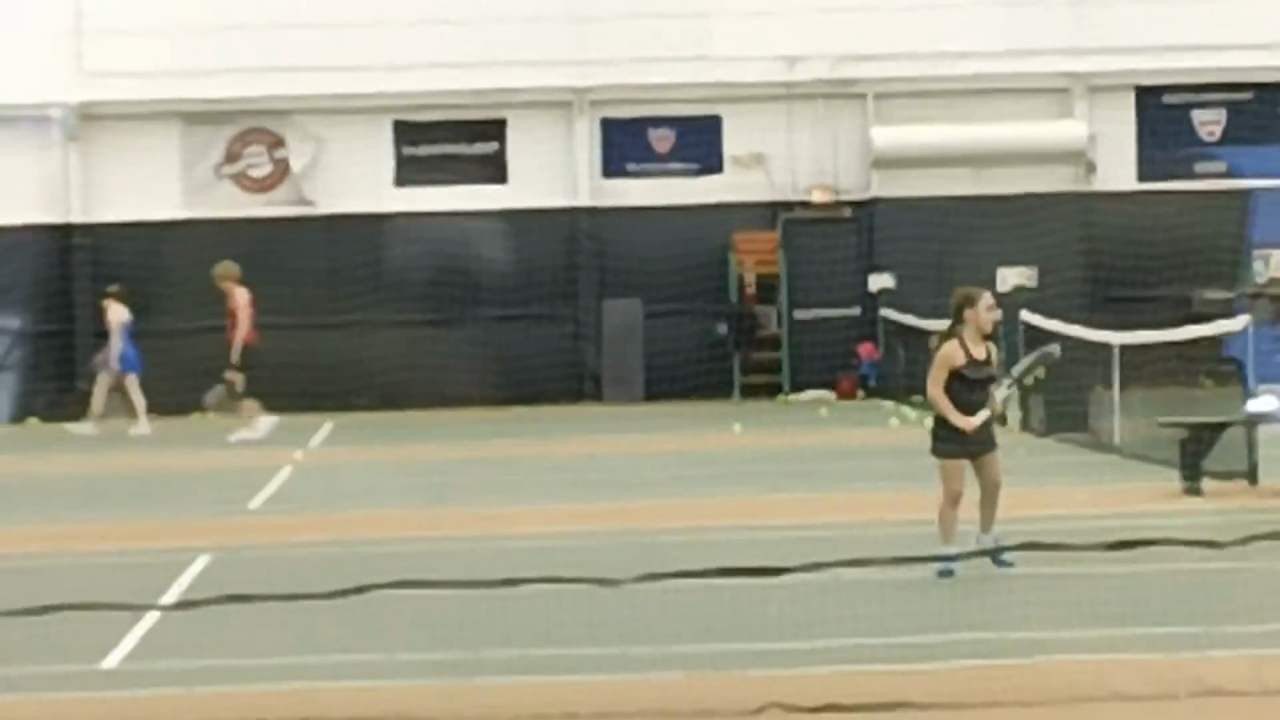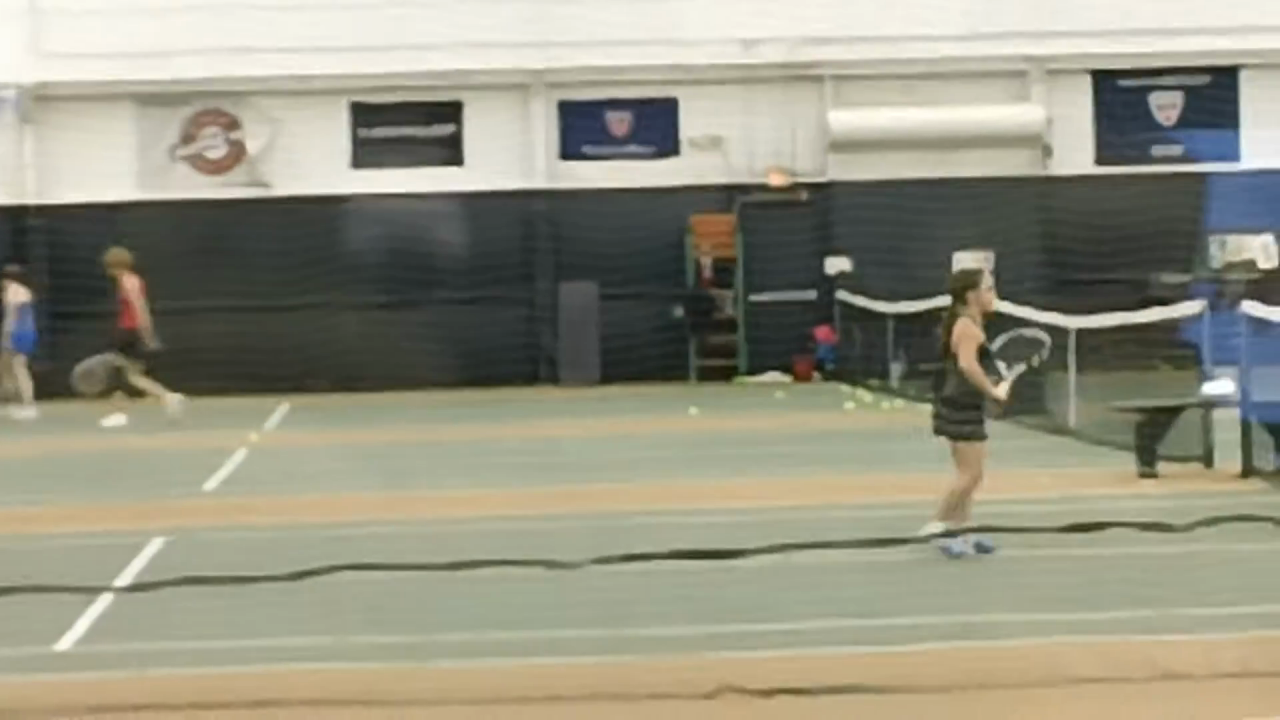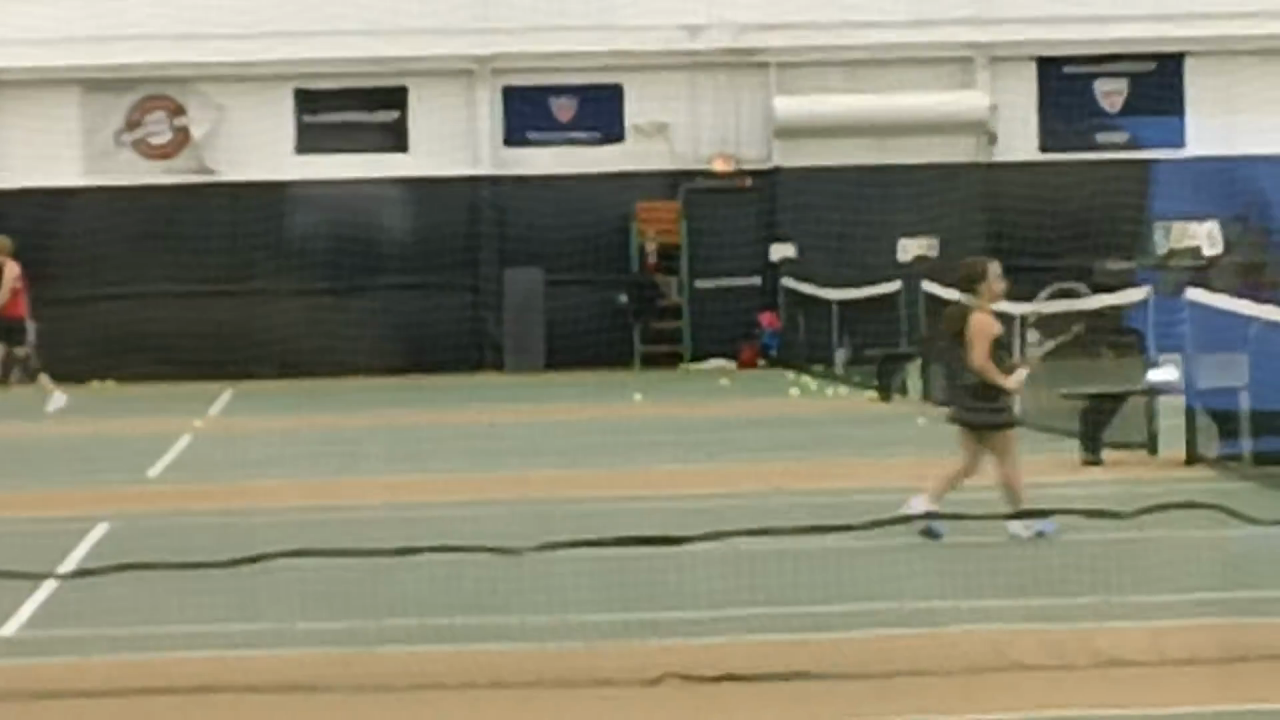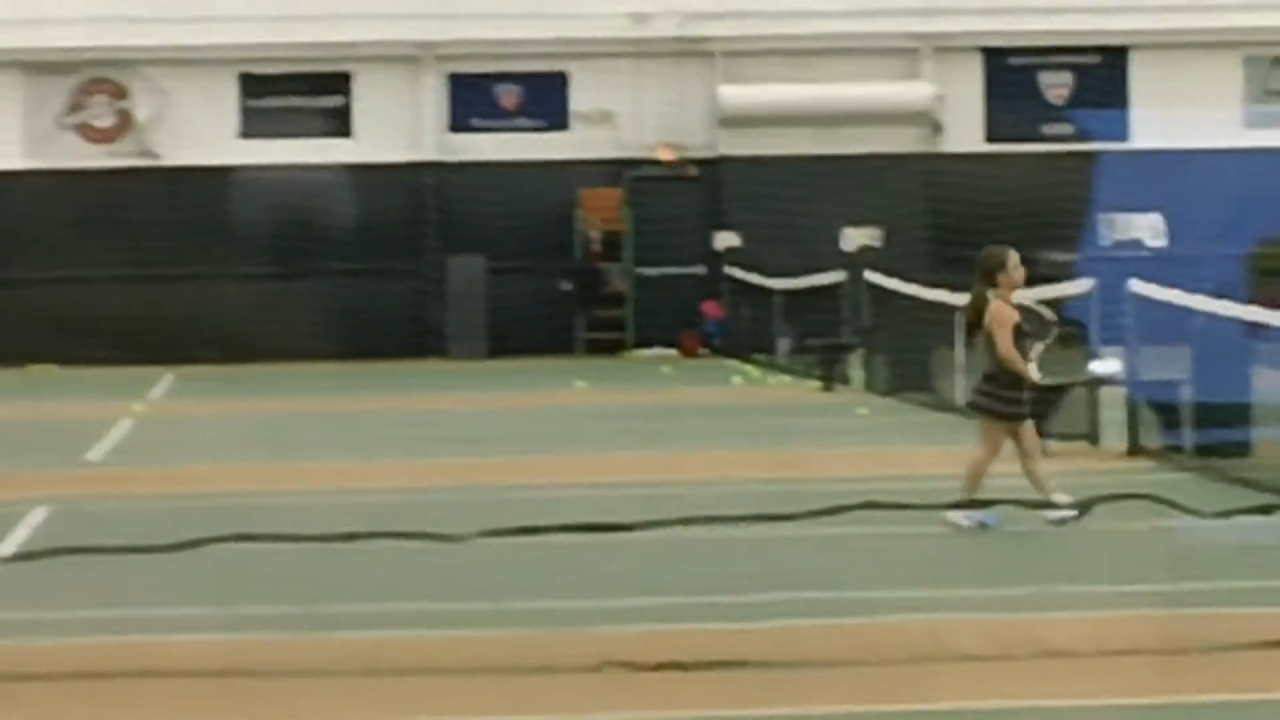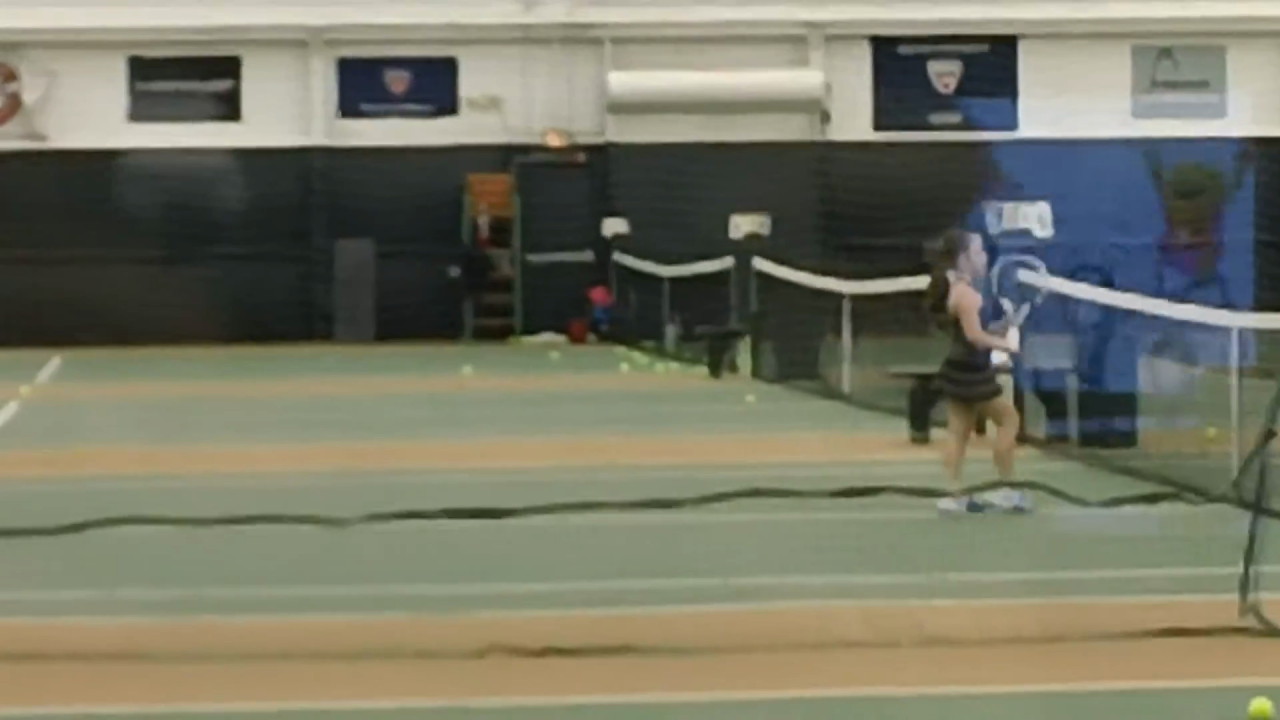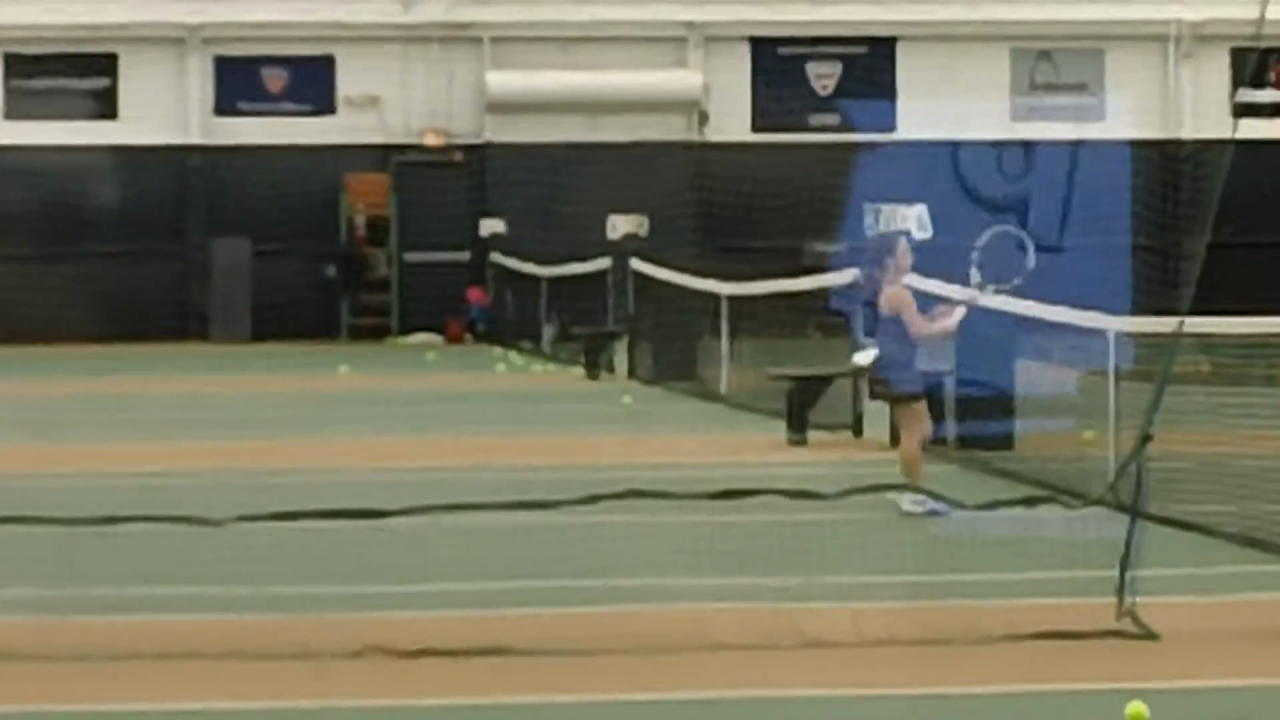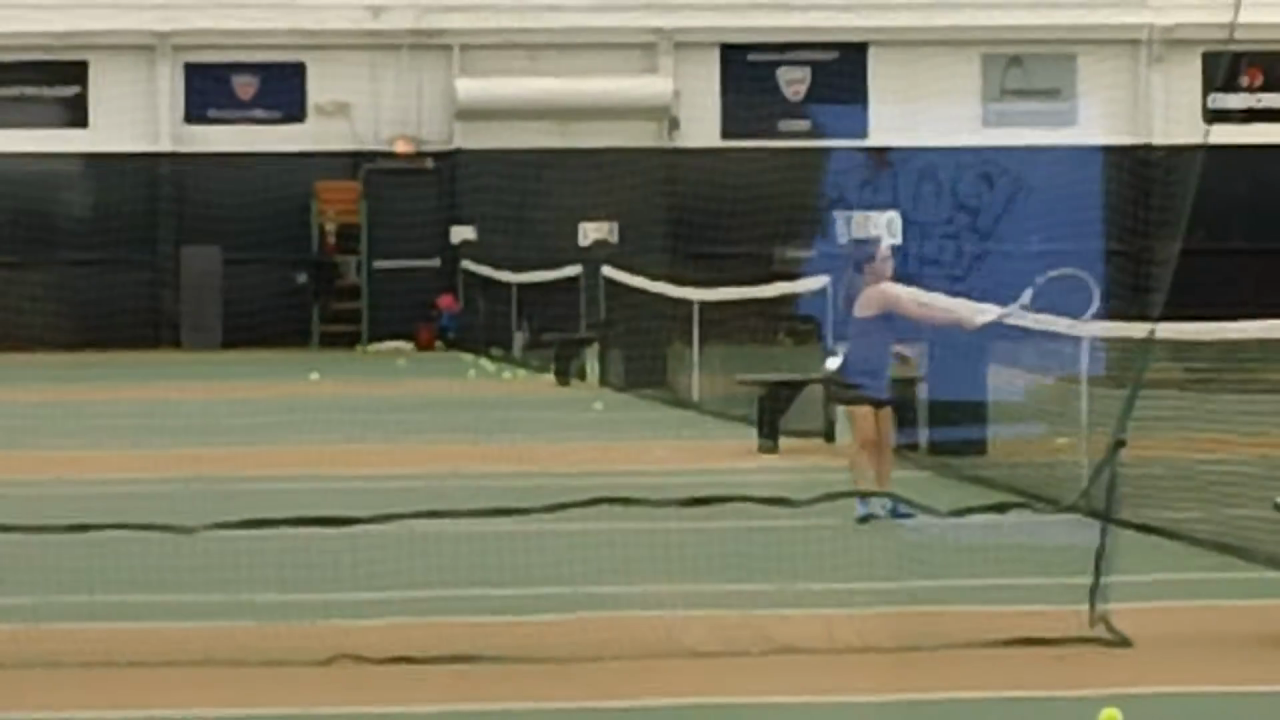
dt=0.4s
person 1, frame 1
left shoulder: (991, 350)
right shoulder: (951, 350)
right elbow: (933, 390)
left wrist: (996, 403)
right wrist: (957, 419)
left hip: (981, 428)
right hip: (953, 432)
left knee: (993, 484)
right knee: (954, 493)
left ankle: (987, 539)
right ankle: (948, 555)
person 1, frame 2
left shoulder: (968, 326)
right shoulder: (967, 327)
right elbow: (967, 365)
left wrist: (992, 385)
right wrist: (992, 391)
left hip: (968, 410)
right hip: (962, 411)
left knee: (973, 474)
right knee: (969, 475)
left ankle: (960, 535)
right ankle: (937, 526)
person 1, frame 3
left shoulder: (976, 317)
right shoulder: (983, 320)
right elbow: (977, 360)
left wrist: (1011, 369)
right wrist: (1005, 382)
left hip: (974, 401)
right hip: (986, 402)
left knee: (968, 464)
right knee: (1009, 460)
left ankle: (923, 505)
right ankle: (1021, 521)
person 1, frame 4
left shoulder: (999, 306)
right shoulder: (999, 309)
left elbow: (1000, 348)
right elbow: (1004, 351)
right wrist: (1027, 372)
left hip: (1012, 390)
right hip: (1002, 389)
left knee: (1031, 451)
right knee: (989, 450)
left ankle: (1056, 505)
right ankle: (963, 508)
person 1, frame 5
left shoulder: (955, 290)
right shoulder: (965, 292)
right elbow: (974, 334)
left wrist: (996, 332)
right wrist: (1005, 344)
left hip: (960, 370)
right hip: (970, 372)
left knee: (959, 433)
right knee: (1009, 421)
left ankle: (954, 495)
right ankle: (1004, 490)
person 1, frame 6
left shoulder: (889, 291)
right shoulder: (898, 293)
right elbow: (919, 330)
left wrist: (935, 316)
right wrist: (950, 323)
left hip: (897, 371)
right hip: (896, 372)
left knee: (921, 430)
right knee: (914, 432)
left ankle: (909, 489)
right ankle: (913, 496)
person 1, frame 7
left shoulder: (882, 292)
right shoulder: (878, 293)
right elbow: (921, 314)
right wrist: (962, 318)
left hip: (874, 377)
right hip: (857, 379)
left knee: (885, 439)
right knee: (865, 437)
left ankle: (883, 499)
right ankle: (864, 500)
